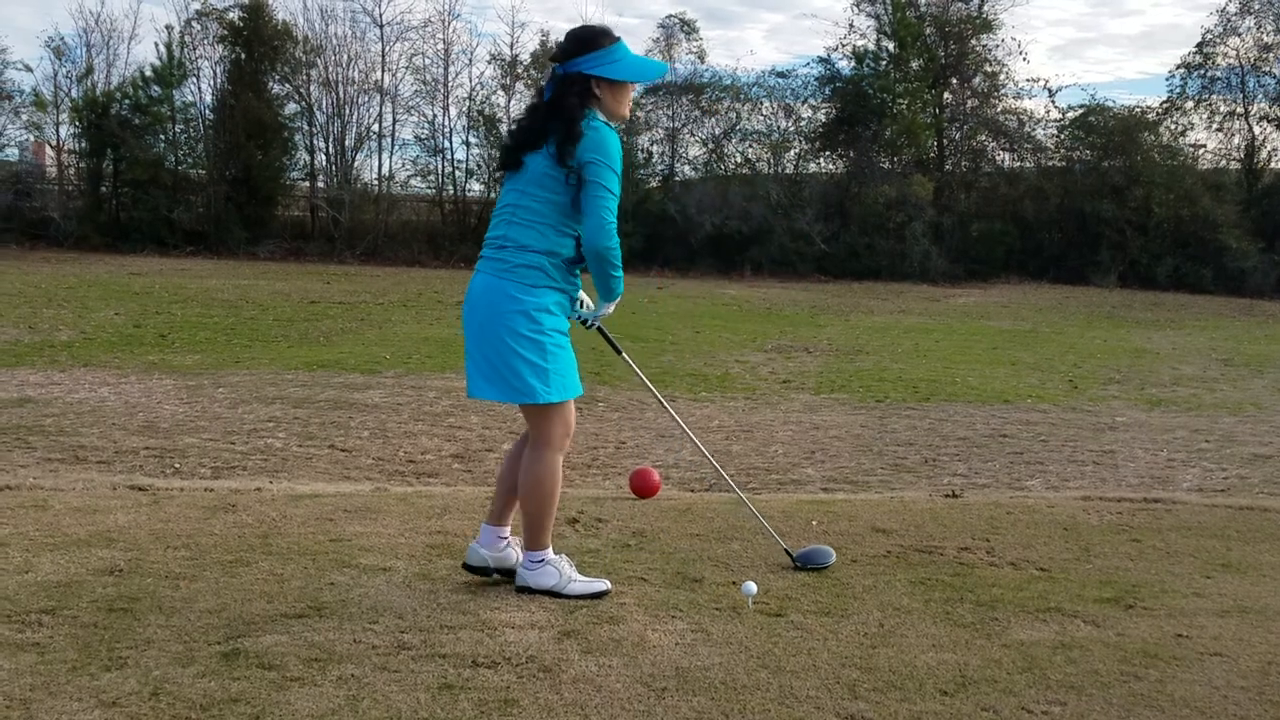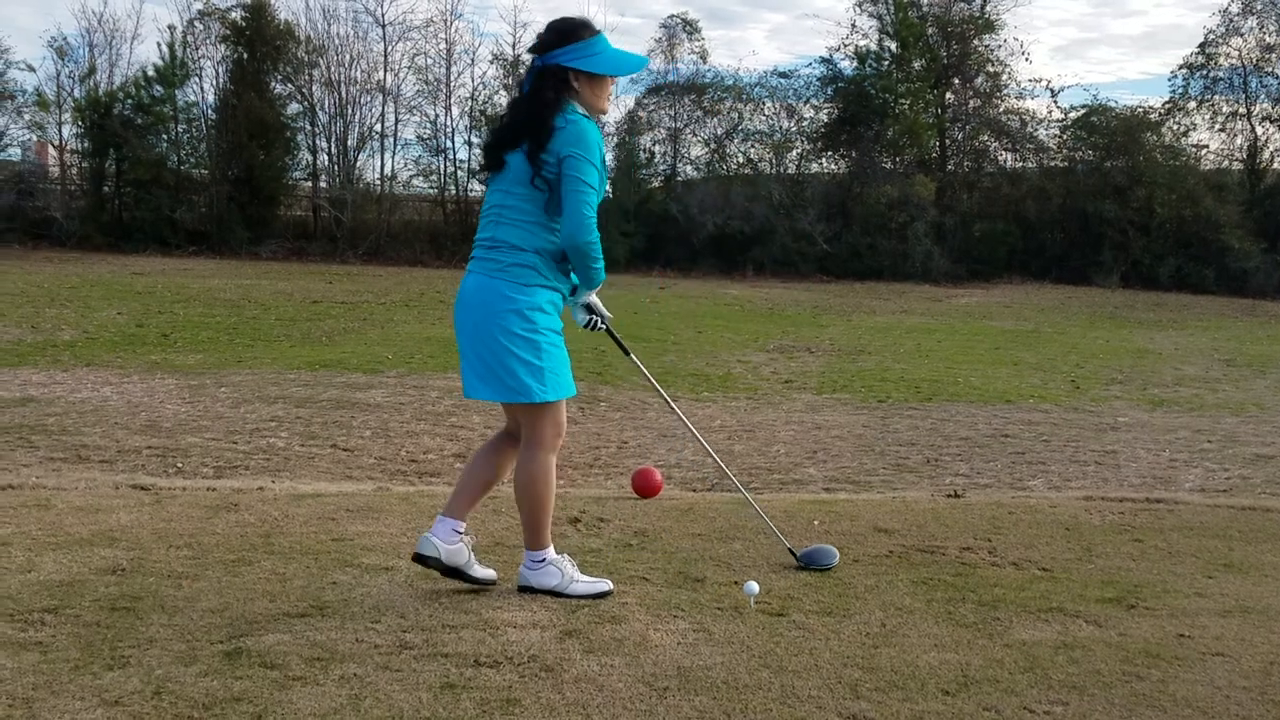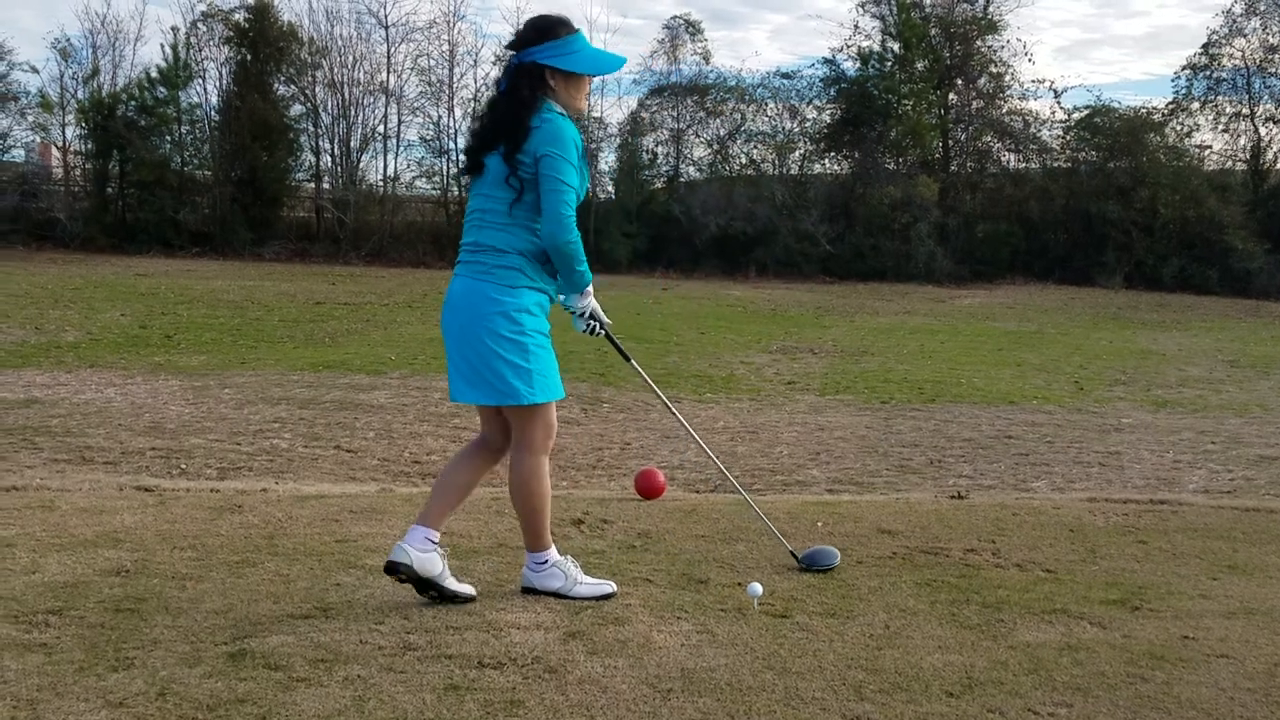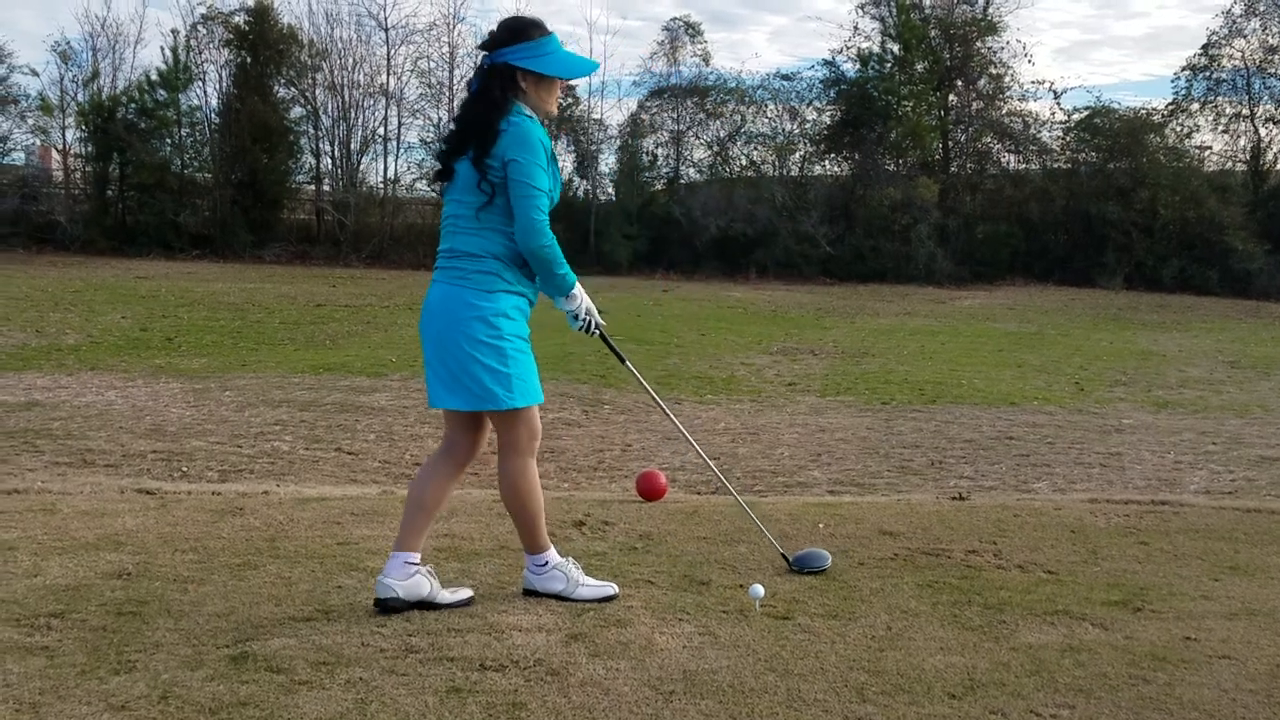
dt=0.1s
person 1, frame 1
left shoulder: (542, 137)
right shoulder: (597, 138)
right elbow: (599, 236)
left wrist: (572, 292)
right wrist: (607, 294)
left hip: (498, 292)
right hip: (525, 302)
left knee: (548, 427)
right knee: (555, 430)
left ankle: (494, 540)
right ankle: (538, 563)
person 1, frame 2
left shoulder: (525, 132)
right shoulder: (577, 131)
right elbow: (580, 231)
left wrist: (574, 293)
right wrist: (589, 285)
left hip: (488, 291)
right hip: (520, 302)
left knee: (524, 429)
right knee: (546, 431)
left ankle: (446, 535)
right ankle: (541, 563)
person 1, frame 3
left shoulder: (503, 132)
right shoulder: (554, 131)
right elbow: (557, 229)
left wrist: (569, 291)
right wrist: (581, 288)
left hip: (474, 295)
right hip: (508, 302)
left knee: (497, 437)
right knee: (536, 434)
left ankle: (419, 546)
right ankle: (544, 566)
person 1, frame 4
left shoulder: (479, 136)
right shoulder: (523, 133)
right elbow: (531, 233)
left wrist: (559, 292)
right wrist: (570, 290)
left hip: (453, 300)
right hip: (486, 306)
left knee: (460, 443)
right knee: (520, 437)
left ankle: (401, 572)
right ankle: (543, 566)
